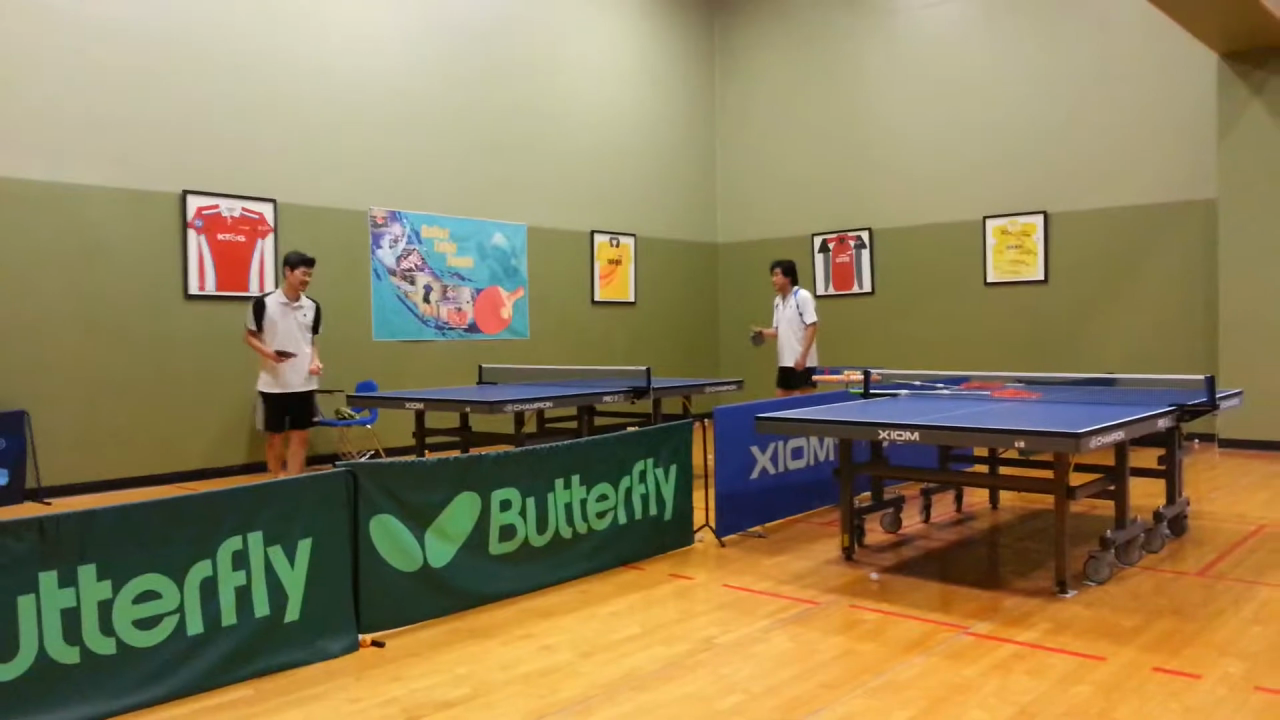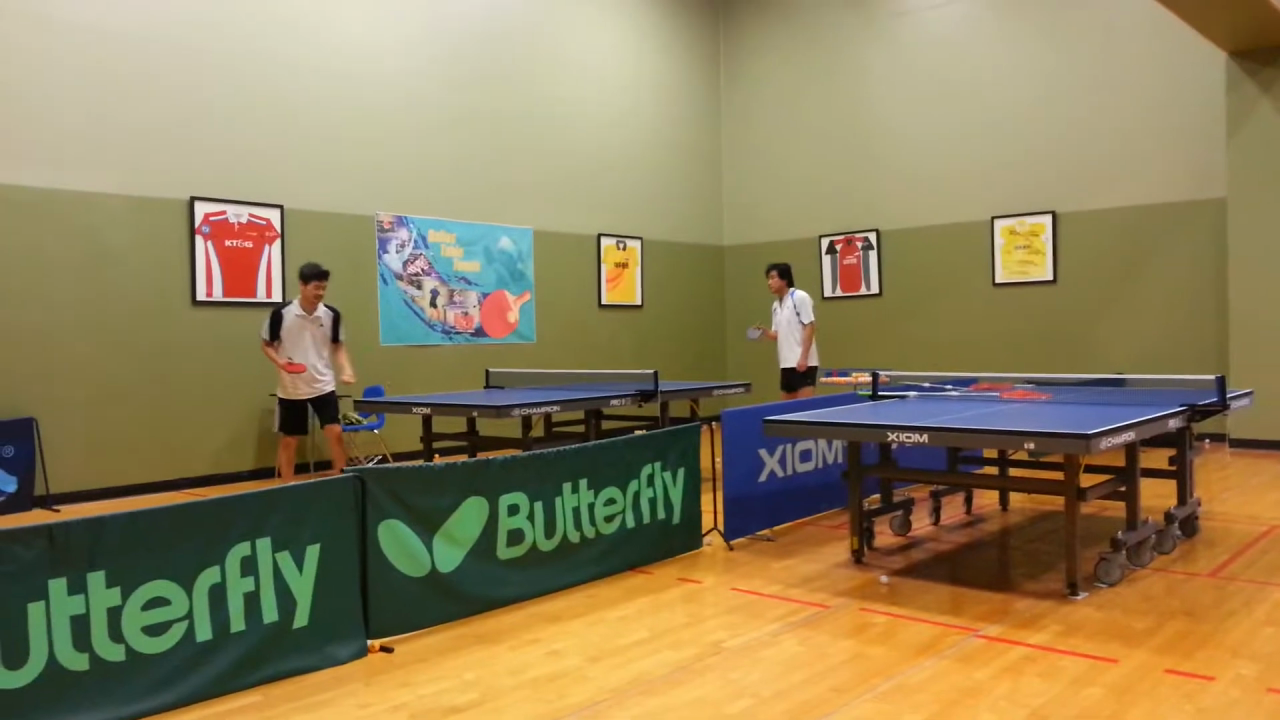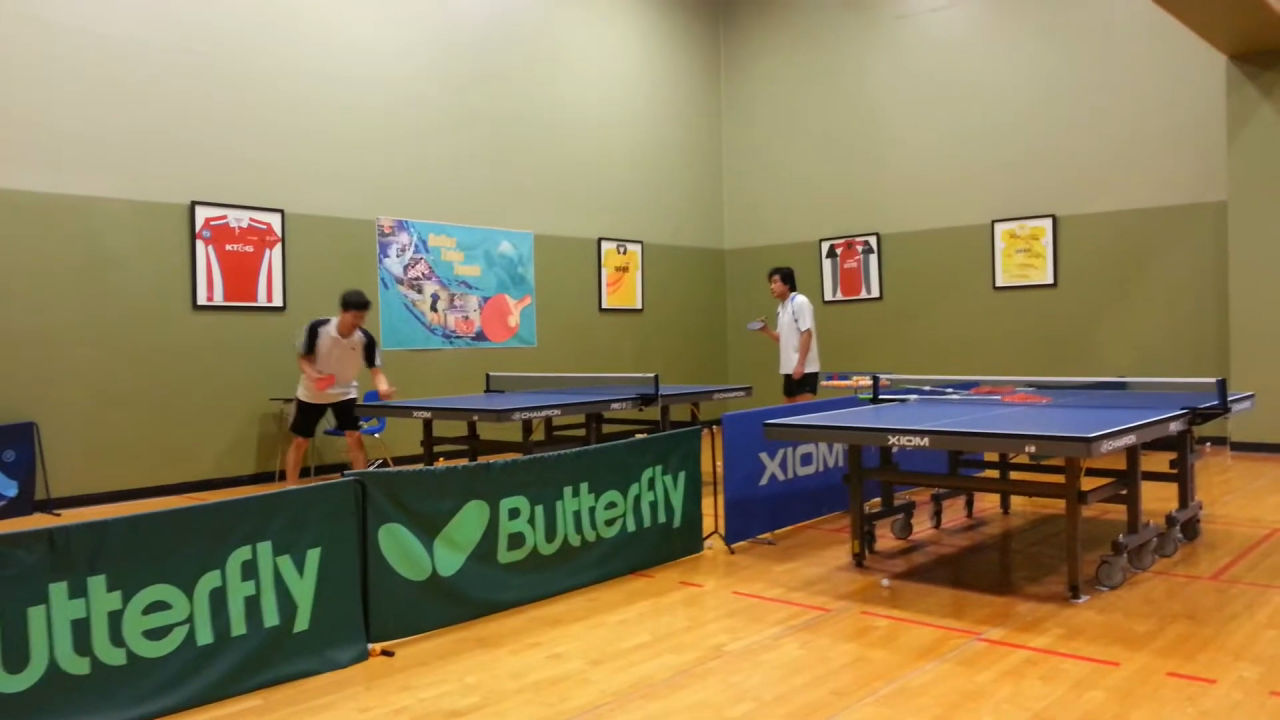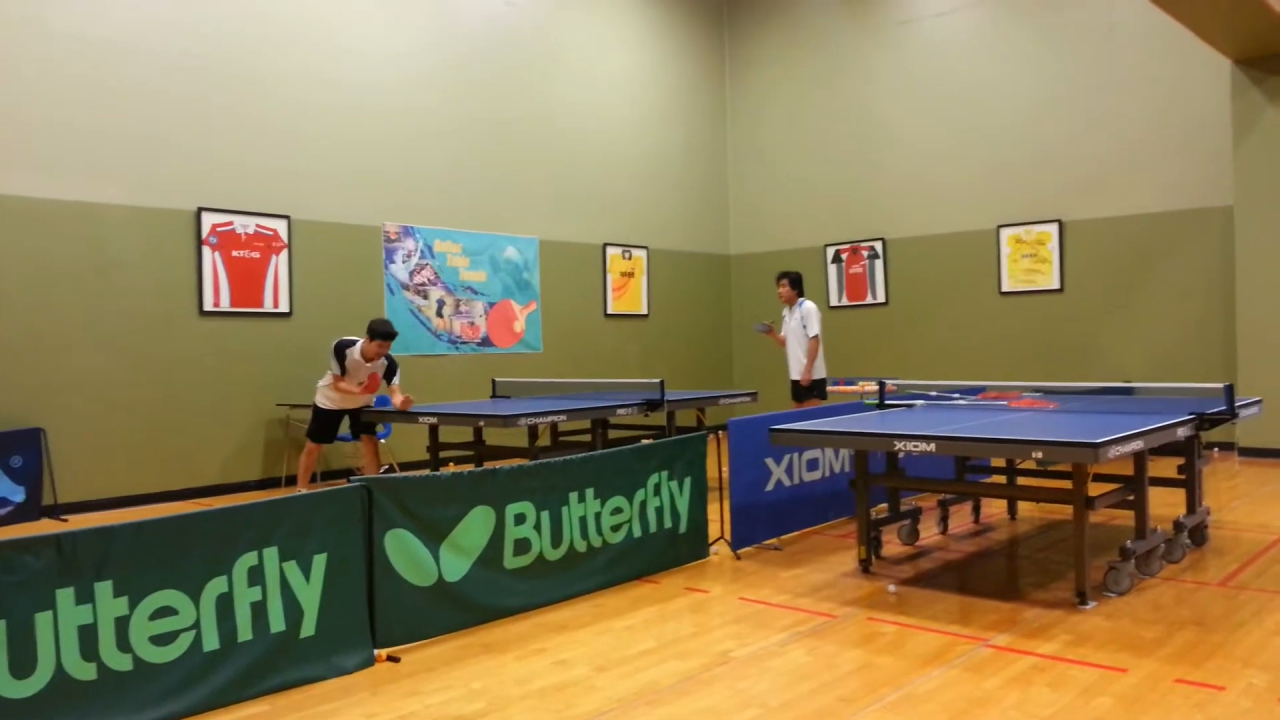
dt=0.3s
person 1, frame 1
left shoulder: (313, 307)
right shoulder: (263, 303)
right elbow: (250, 337)
left wrist: (316, 361)
right wrist: (268, 353)
left hip: (304, 383)
right hip: (273, 383)
left knee: (300, 436)
right knee: (275, 437)
person 1, frame 2
left shoulder: (332, 315)
right shoulder: (281, 313)
left elbow: (338, 347)
right elbow: (266, 345)
left wrist: (347, 370)
right wrist: (279, 362)
left hip: (323, 386)
right hip: (290, 388)
left knee: (335, 432)
right knee: (288, 441)
person 1, frame 3
left shoulder: (367, 340)
right shoulder: (317, 328)
left elbow: (376, 372)
right elbow: (303, 359)
left wrist: (383, 388)
right wrist: (312, 377)
left hip: (345, 393)
right hip: (311, 393)
left knee: (354, 438)
right knee: (300, 441)
person 1, frame 4
left shoulder: (389, 363)
right shoulder: (342, 347)
left elbow: (394, 392)
right elbow: (337, 383)
left wrist: (401, 403)
right wrist: (359, 390)
left hip: (362, 404)
right hip: (330, 400)
left knee: (370, 444)
right knee: (312, 447)
right ankle: (300, 492)
